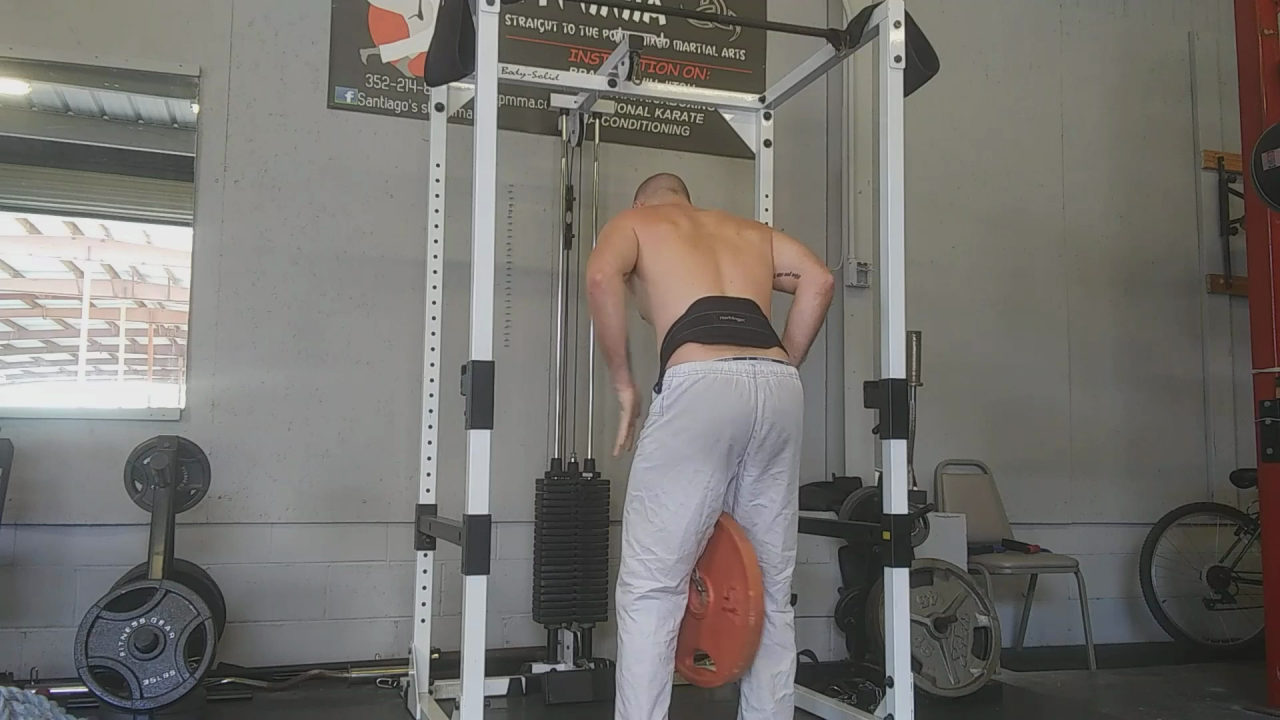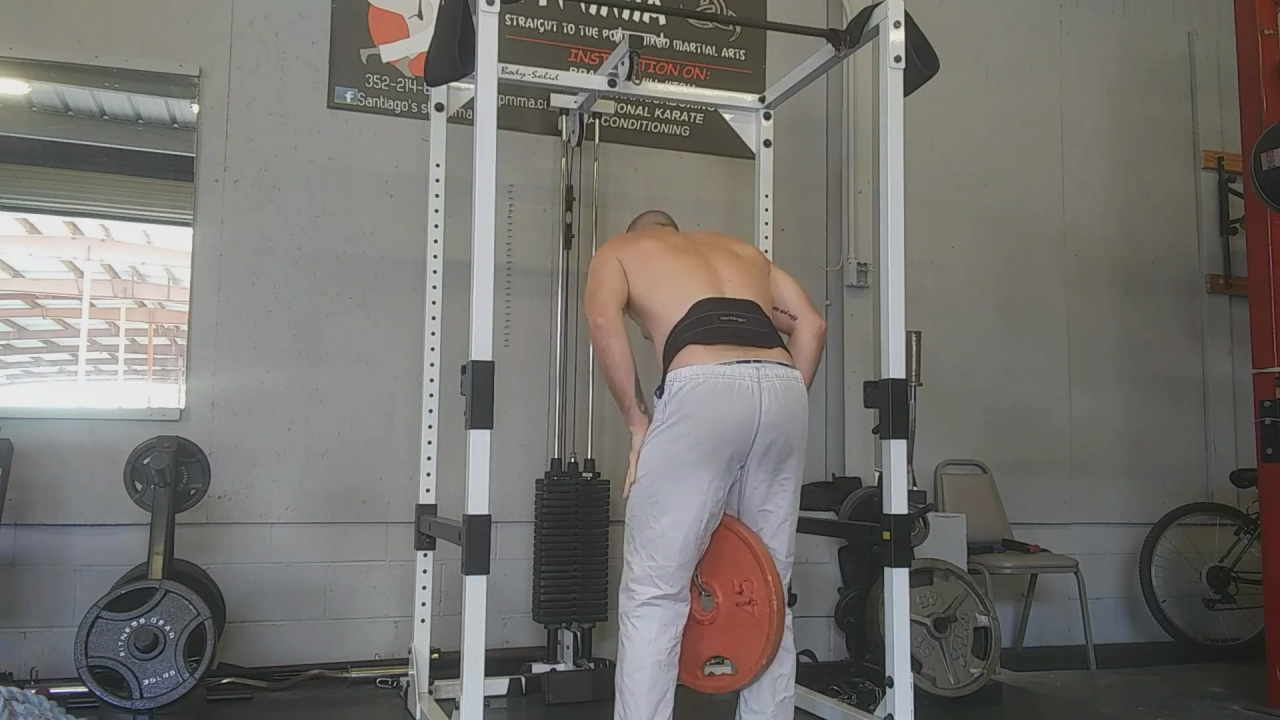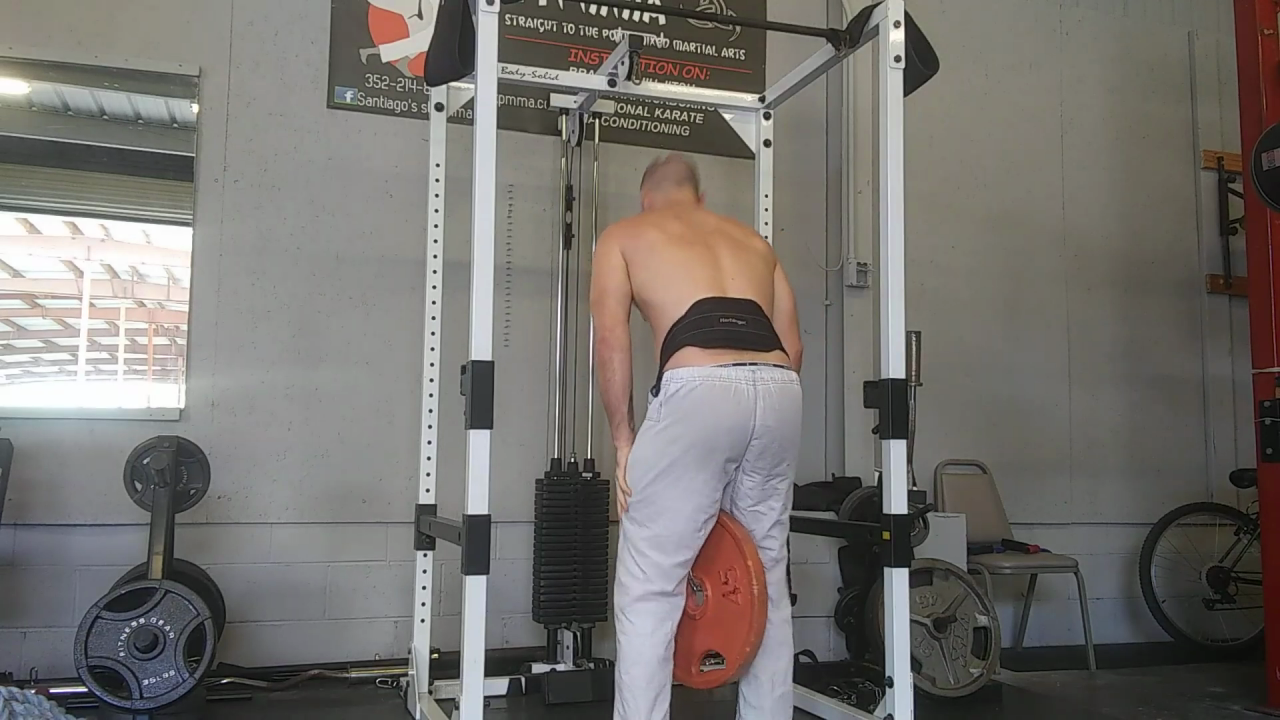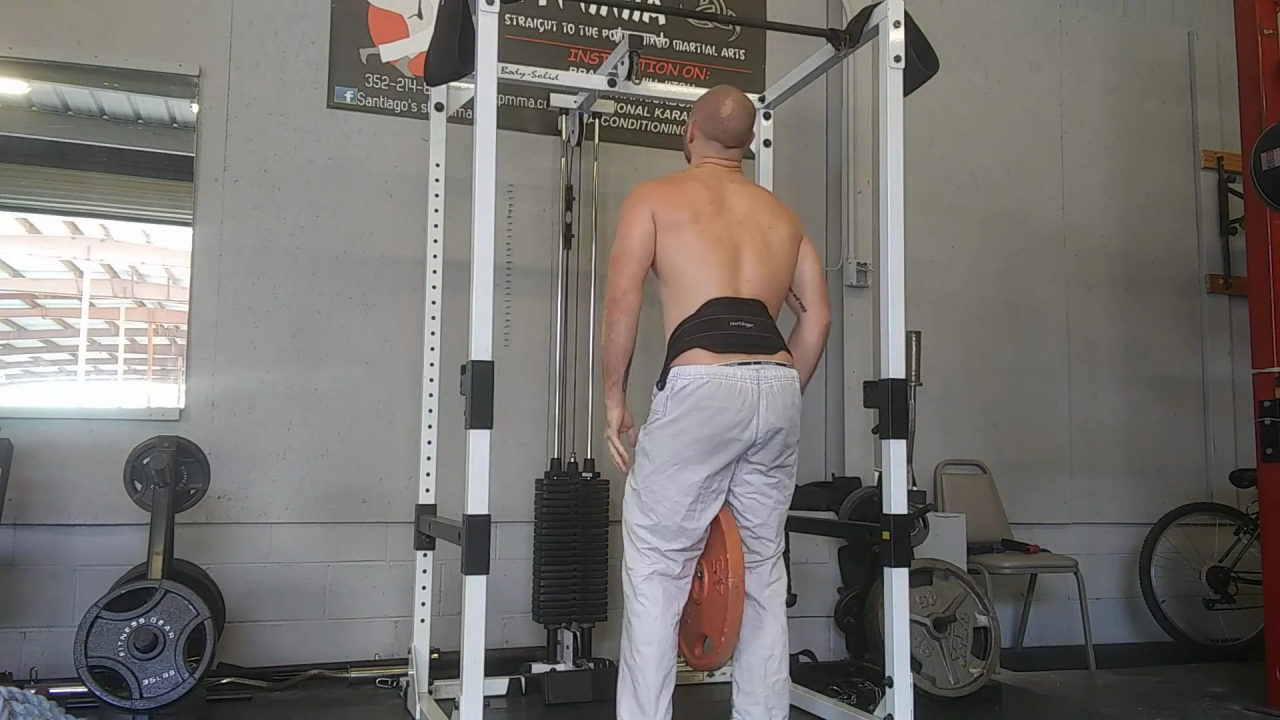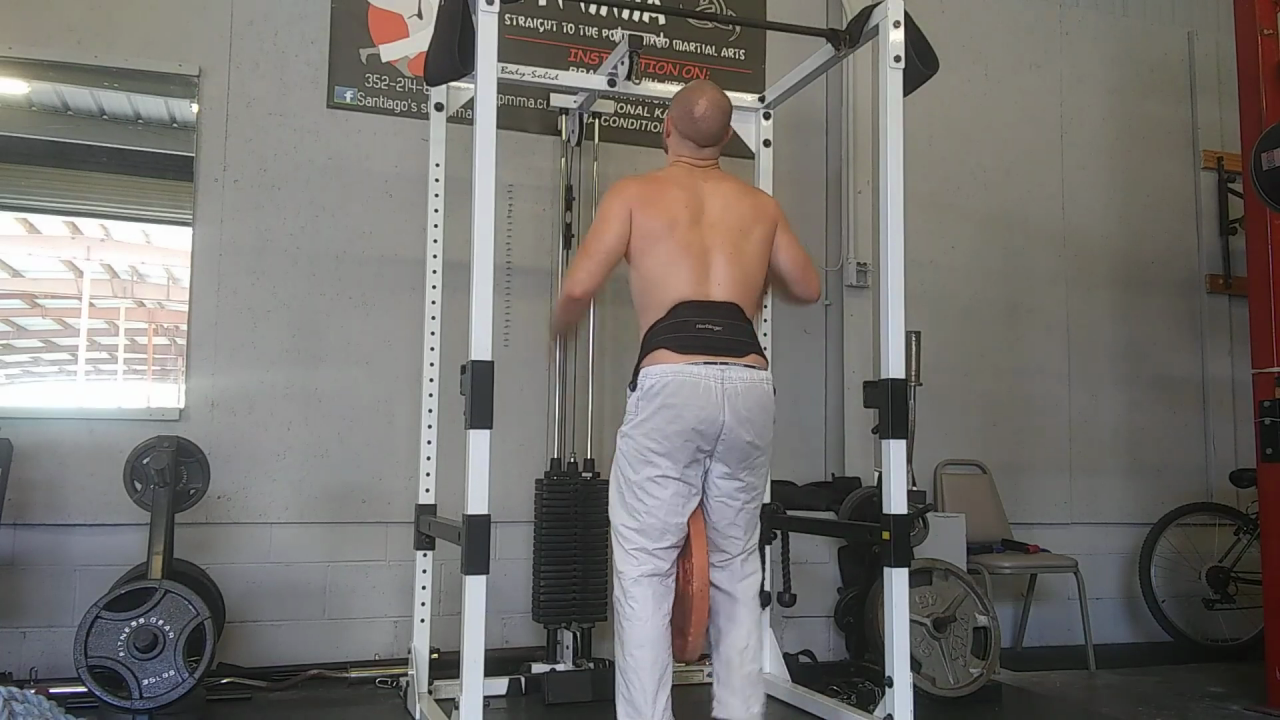
dt=0.4s
person 1, frame 1
left shoulder: (634, 221)
right shoulder: (749, 230)
left elbow: (602, 276)
right elbow: (818, 280)
left wrist: (624, 384)
left hip: (701, 385)
right hip: (778, 387)
left knee: (651, 582)
right knee: (770, 584)
person 1, frame 2
left shoulder: (620, 250)
right shoulder: (740, 248)
left elbow: (603, 318)
right elbow: (810, 325)
left wrist: (638, 419)
left hip: (704, 387)
right hip: (782, 388)
left knee: (654, 588)
person 1, frame 3
left shoulder: (623, 234)
right shoulder: (750, 238)
left elbow: (611, 338)
left wrist: (624, 437)
left hip: (698, 389)
right hip: (778, 390)
left knee: (650, 585)
right knee: (766, 581)
person 1, frame 4
left shoulder: (655, 196)
right shoulder: (779, 213)
left elbow: (620, 299)
right elbow: (817, 316)
left wrist: (614, 398)
left hip: (701, 385)
right hip: (776, 389)
left knee: (656, 569)
right knee: (762, 572)
person 1, frame 5
left shoulder: (634, 194)
right shoulder: (759, 205)
left elbow: (579, 286)
right elbow: (807, 287)
left wrist: (562, 328)
left hip: (671, 385)
right hip: (750, 386)
left knee: (644, 572)
right knee: (737, 572)
